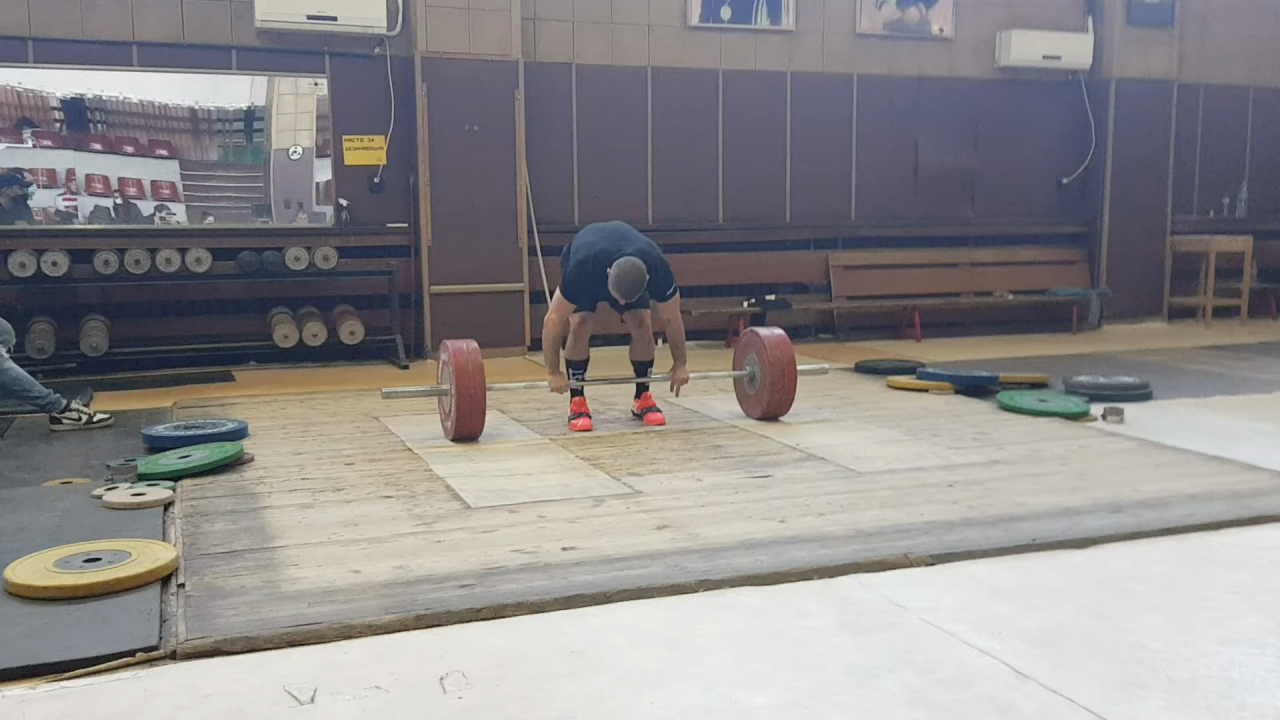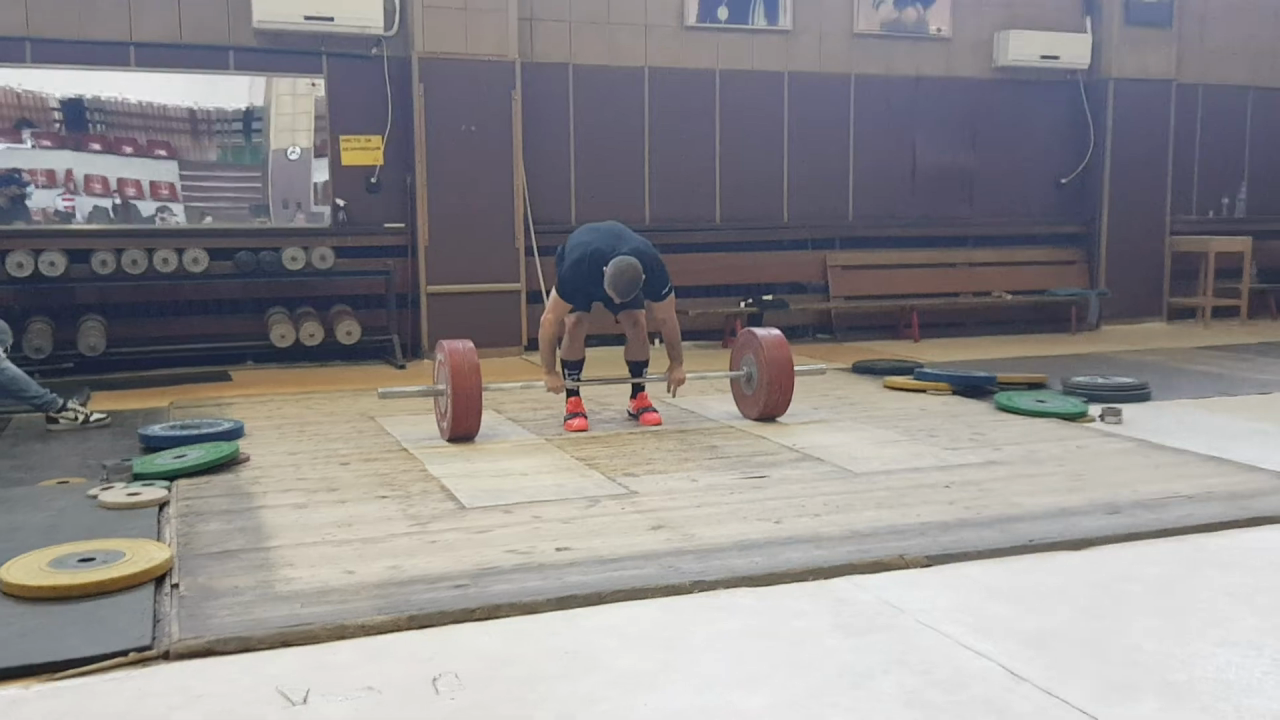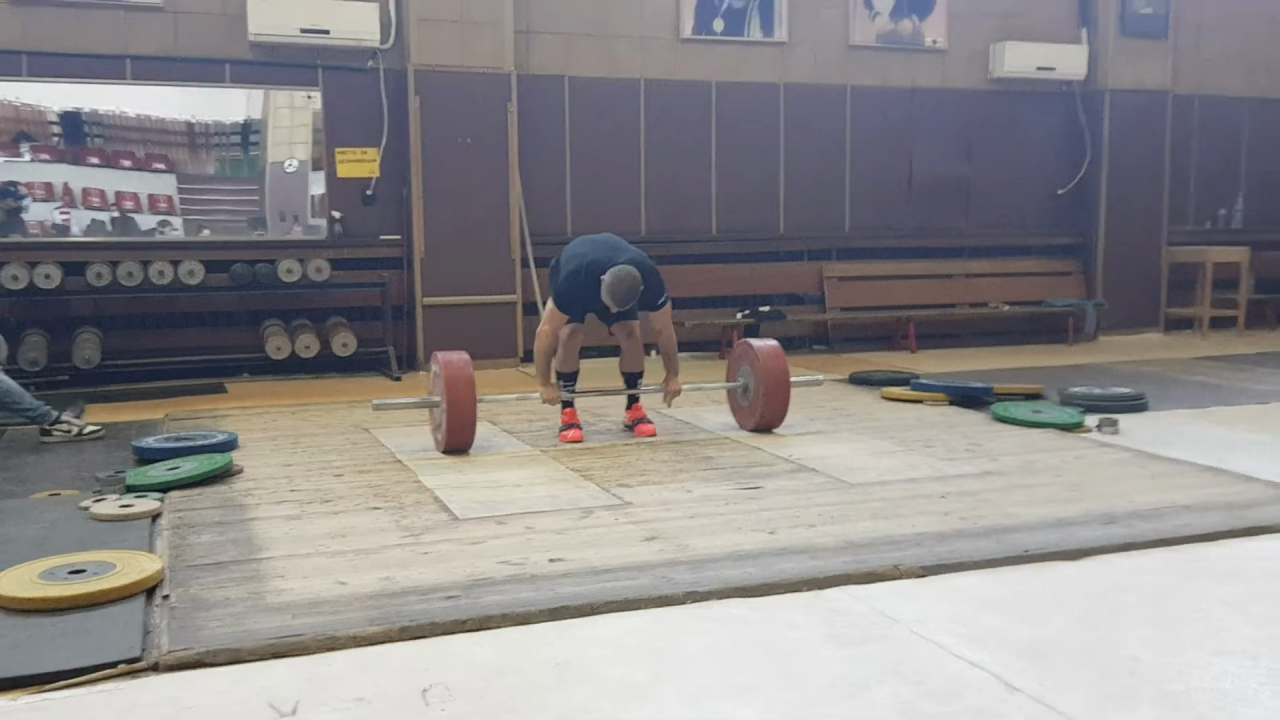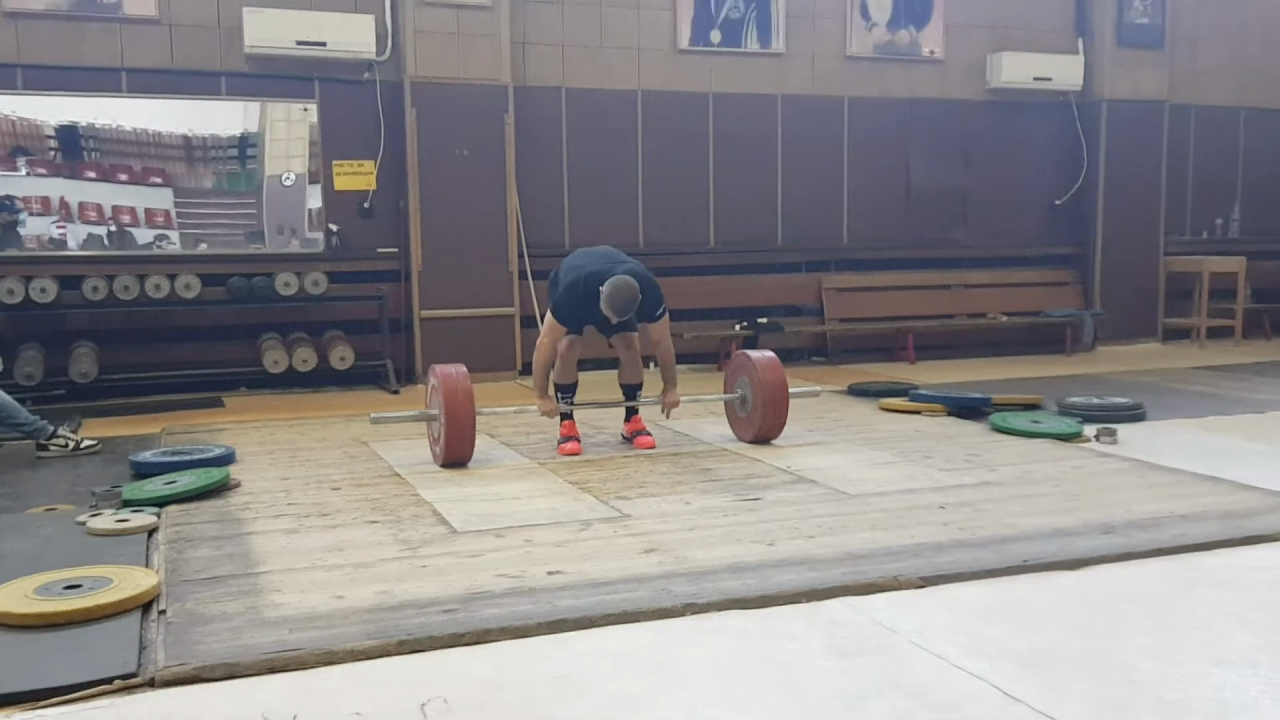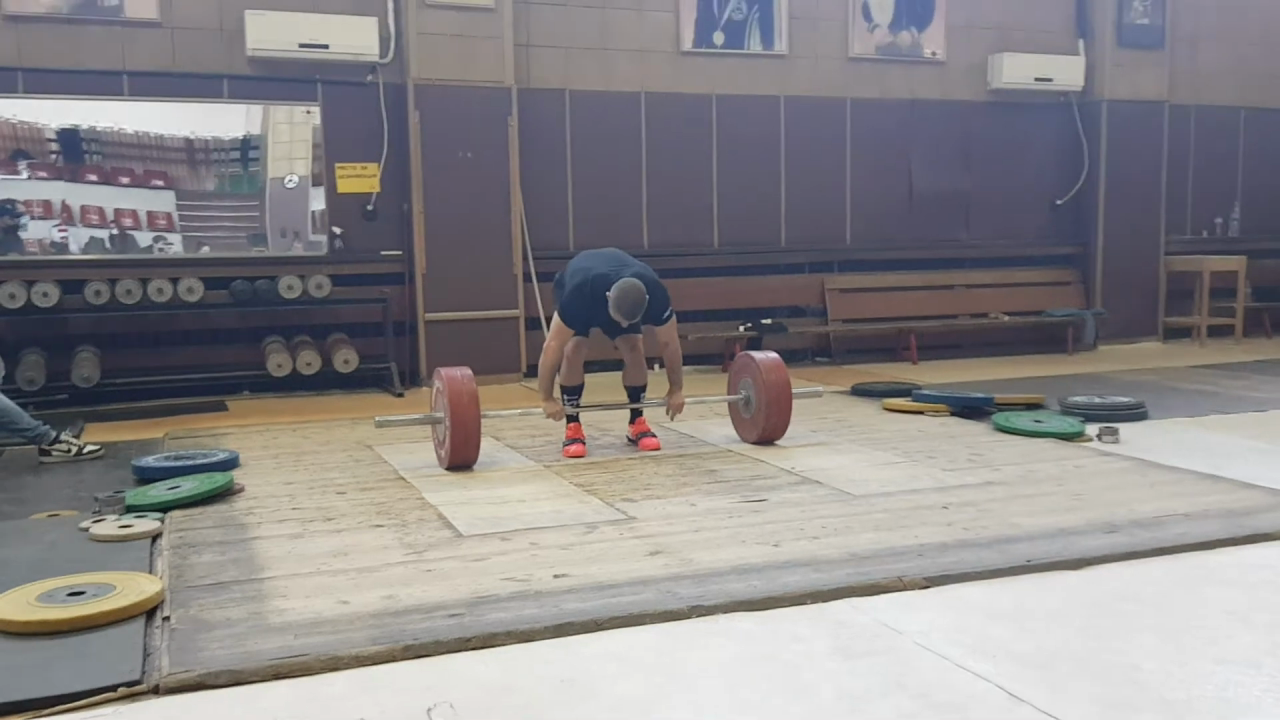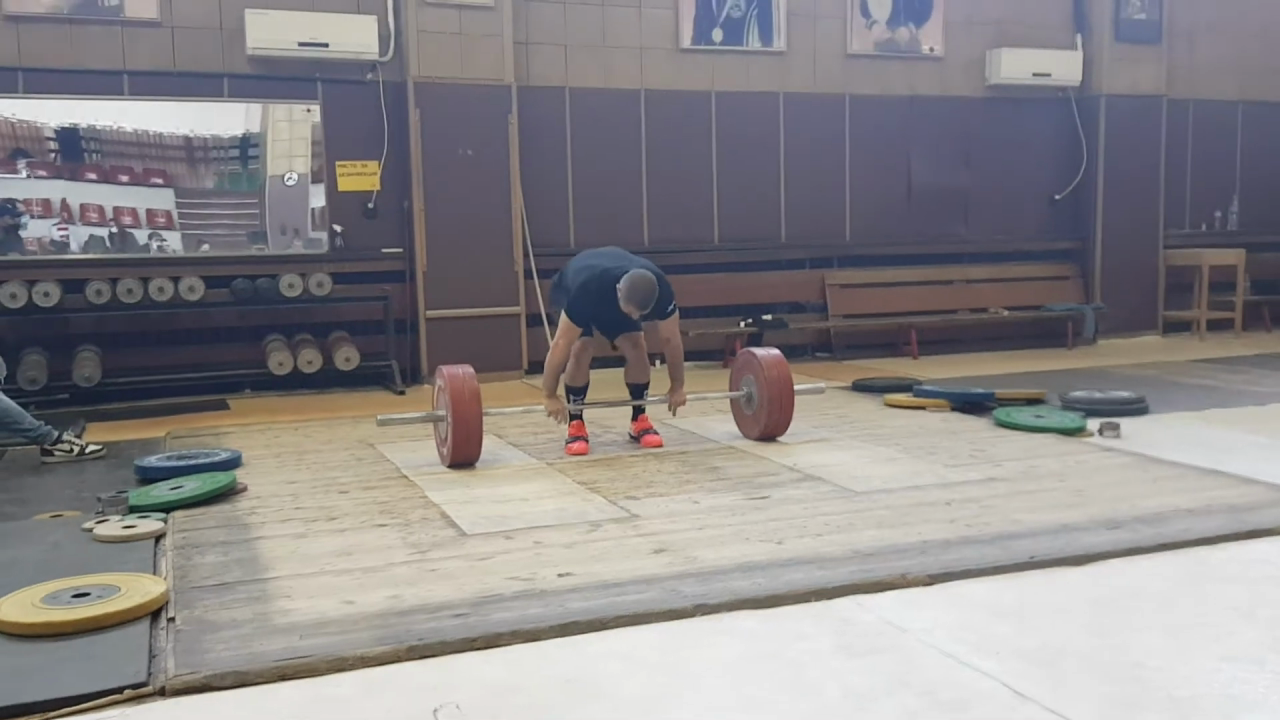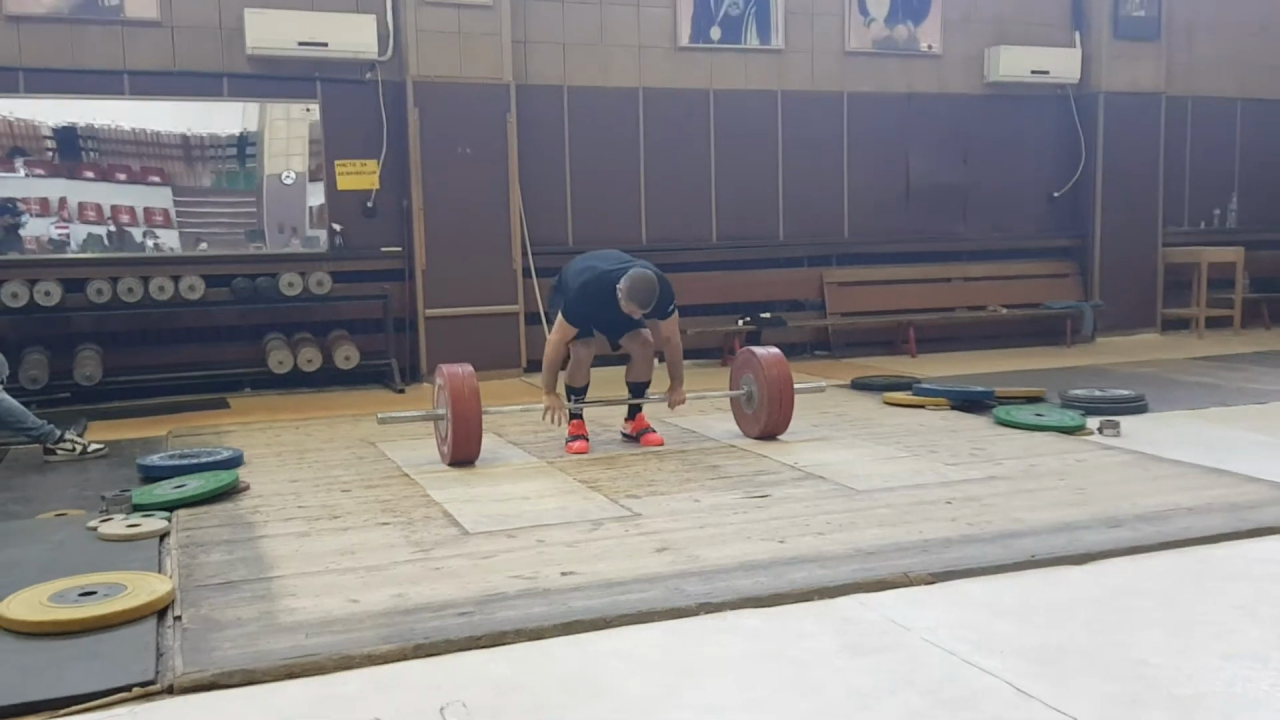
dt=0.2s
person 1, frame 1
left shoulder: (658, 271)
right shoulder: (581, 270)
left elbow: (671, 318)
right elbow: (554, 319)
left wrist: (680, 365)
right wrist: (553, 372)
right hip: (584, 262)
left knee: (643, 325)
right knee: (580, 325)
left ankle: (643, 399)
right ankle: (577, 402)
person 1, frame 2
left shoulder: (653, 270)
right shoulder: (576, 270)
left elbow: (666, 319)
right elbow: (550, 319)
left wrist: (676, 365)
right wrist: (549, 371)
right hip: (578, 263)
left knee: (638, 325)
right knee: (575, 325)
left ankle: (638, 399)
right ankle: (573, 402)
person 1, frame 3
left shoulder: (650, 280)
right shoulder: (573, 279)
left elbow: (663, 329)
right elbow: (546, 330)
left wrist: (672, 376)
right wrist: (545, 383)
left hip: (619, 285)
right hip: (574, 281)
left knee: (632, 336)
right knee: (569, 337)
left ankle: (634, 410)
right ankle: (568, 414)
person 1, frame 4
left shoulder: (649, 292)
right shoulder: (572, 292)
left elbow: (661, 340)
right elbow: (546, 343)
left wrist: (670, 388)
right wrist: (542, 396)
left hip: (618, 296)
right hip: (570, 286)
left knee: (631, 348)
right knee: (567, 349)
left ankle: (632, 422)
right ankle: (567, 426)
person 1, frame 5
left shoulder: (656, 295)
right shoulder: (579, 293)
left elbow: (669, 343)
right elbow: (553, 345)
left wrist: (676, 390)
right wrist: (547, 398)
left hip: (618, 299)
right hip: (572, 289)
left knee: (635, 350)
right knee: (574, 350)
left ankle: (637, 424)
right ankle: (573, 428)
person 1, frame 6
left shoulder: (661, 290)
right shoulder: (586, 289)
left elbow: (670, 339)
right elbow: (561, 343)
left wrist: (677, 387)
right wrist: (550, 396)
left hip: (613, 302)
right hip: (569, 291)
left knee: (637, 348)
right knee: (581, 350)
left ankle: (639, 421)
right ankle: (575, 425)
person 1, frame 7
left shoulder: (660, 289)
right shoulder: (584, 292)
left elbow: (670, 338)
right elbow: (556, 341)
left wrist: (677, 385)
right wrist: (549, 393)
left hip: (612, 304)
right hip: (569, 293)
left knee: (644, 345)
right knee: (583, 352)
left ankle: (634, 421)
right ankle: (576, 425)
